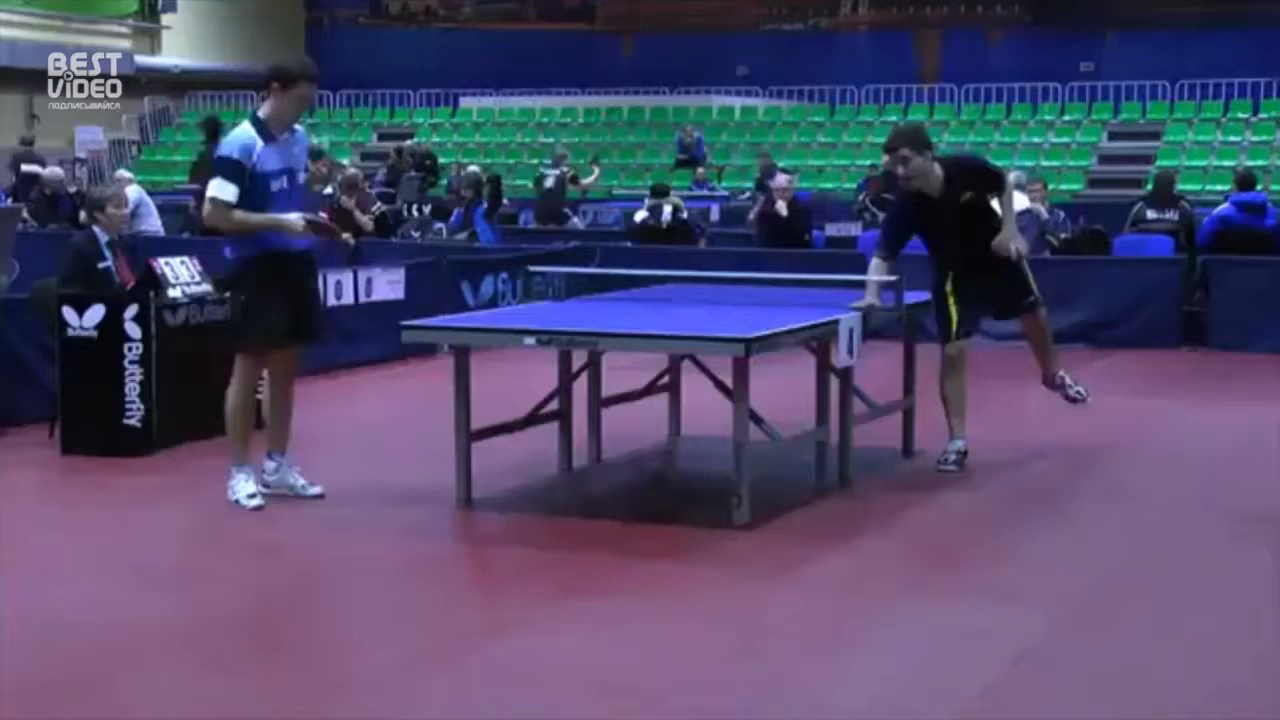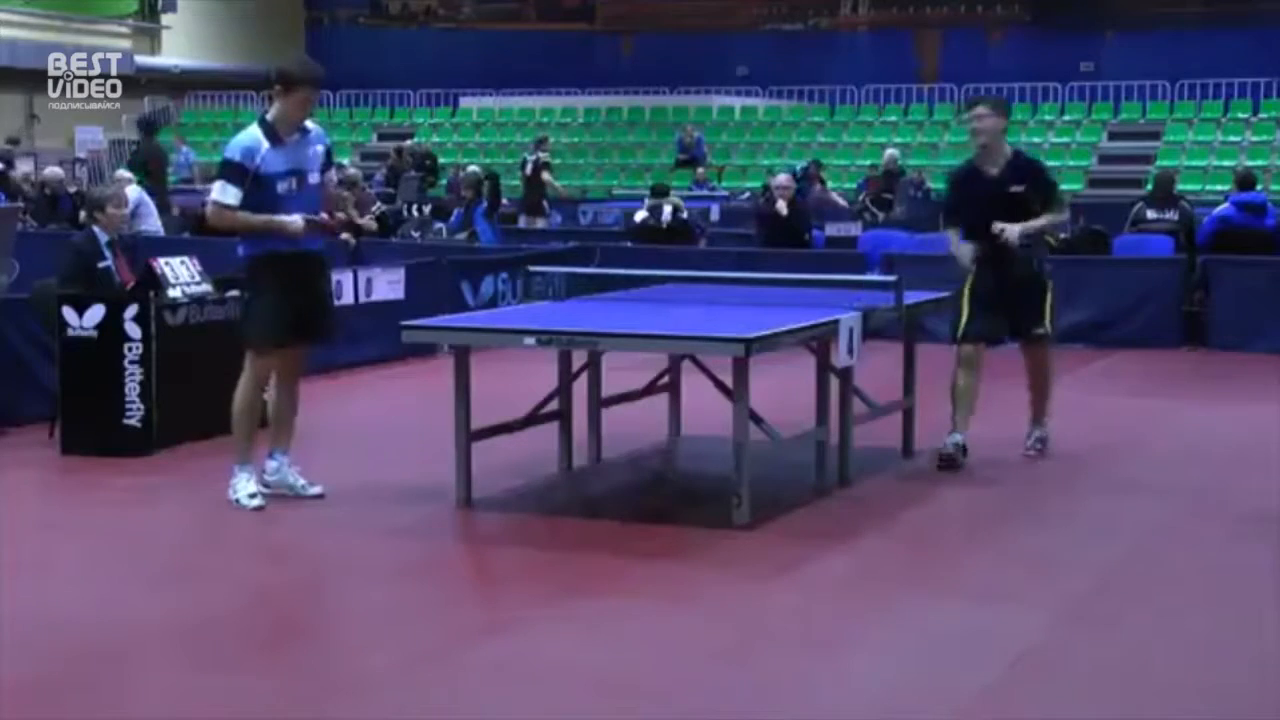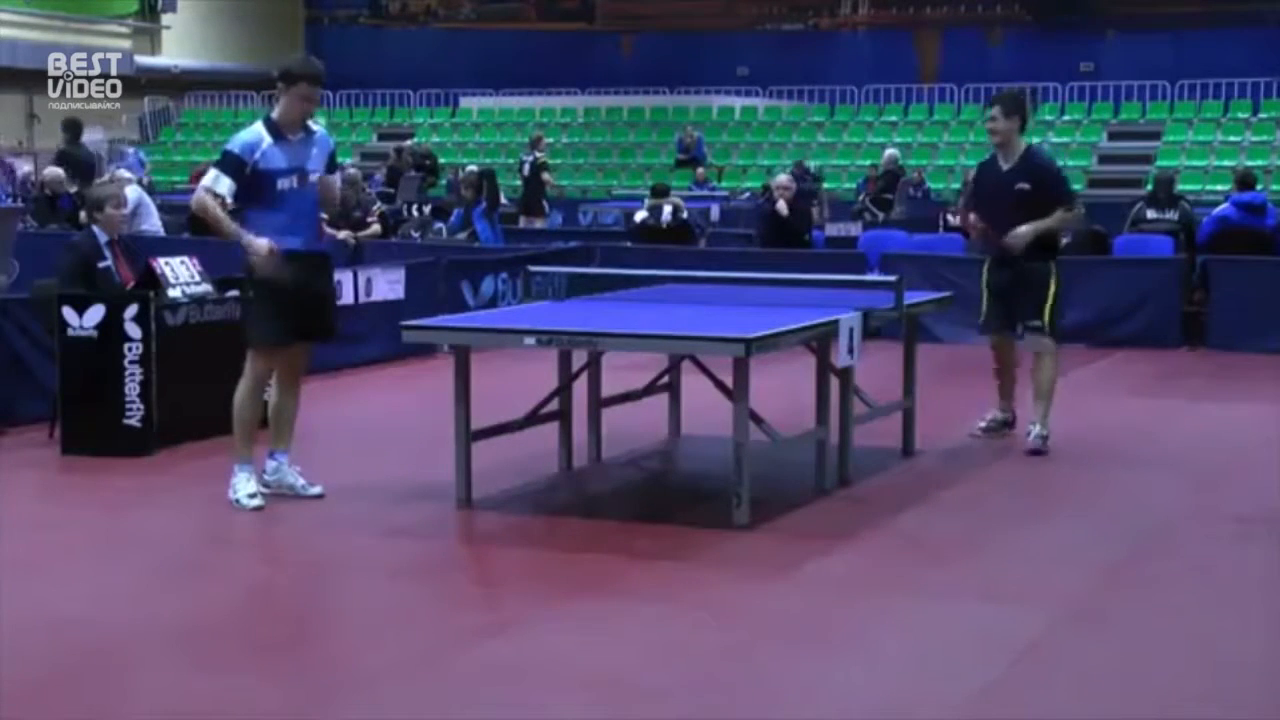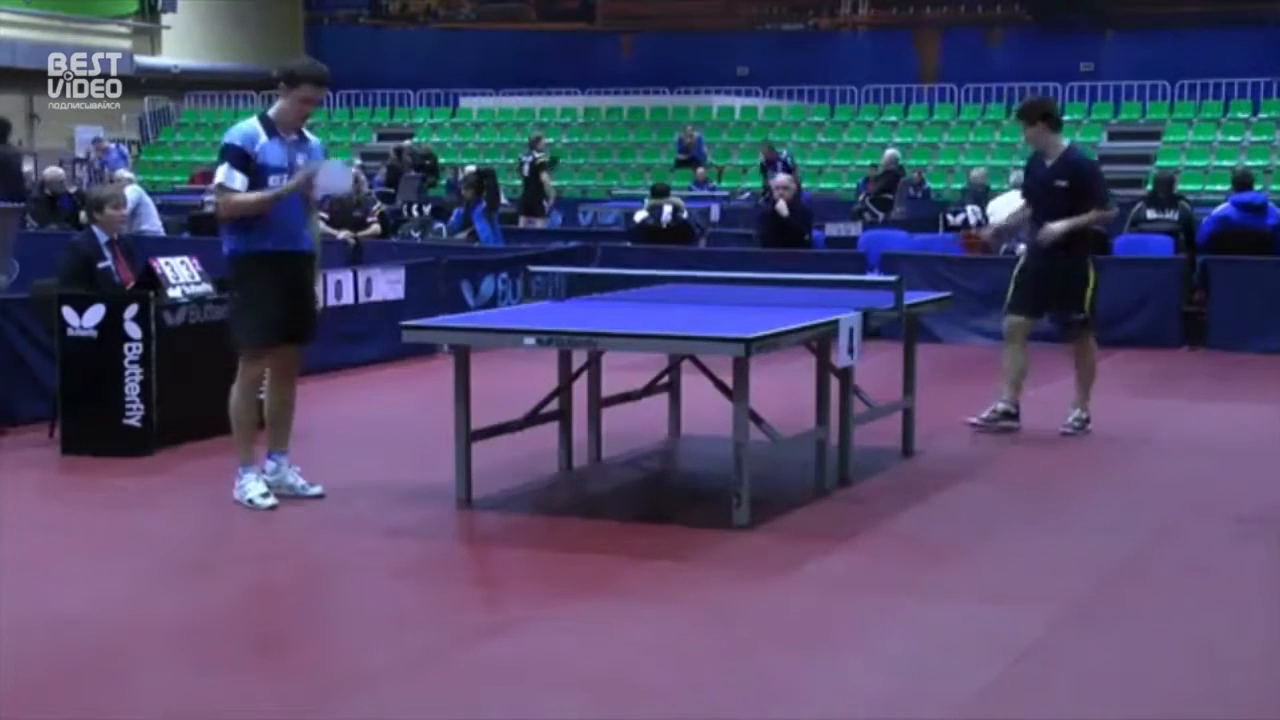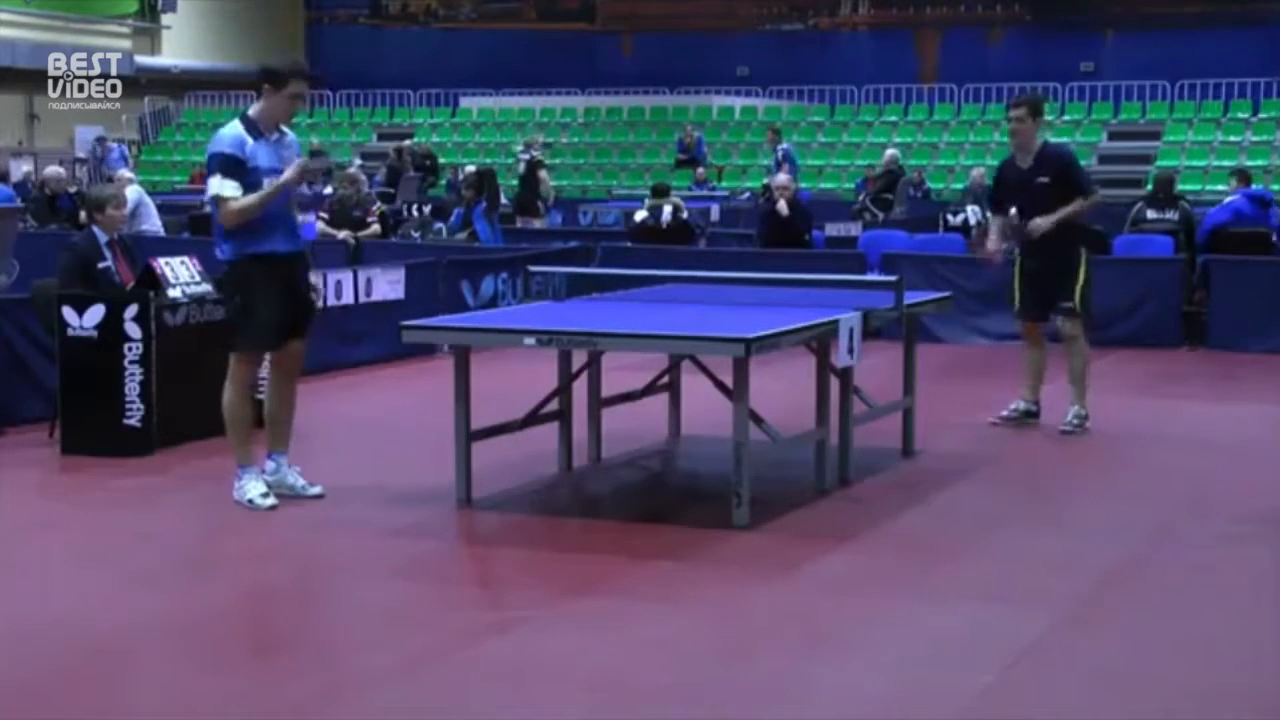
dt=0.7s
person 1, frame 1
left shoulder: (299, 139)
right shoulder: (239, 145)
right elbow: (214, 214)
right wrist: (277, 222)
left hip: (297, 263)
right hip: (257, 268)
left knee: (286, 370)
right knee: (250, 369)
left ankle: (276, 466)
right ankle: (240, 472)
person 1, frame 2
left shoulder: (317, 138)
right shoulder: (246, 147)
right elbow: (216, 214)
left wrist: (331, 215)
right wrist: (279, 222)
left hip: (309, 264)
right hip: (268, 268)
left knee: (292, 369)
right knee: (259, 369)
left ankle: (278, 466)
right ankle: (242, 472)
person 1, frame 3
left shoulder: (321, 141)
right shoulder: (249, 143)
right elbow: (202, 200)
left wrist: (328, 191)
right wrist: (247, 239)
left hip: (312, 264)
right hip: (271, 268)
left knee: (293, 369)
right knee: (260, 368)
left ankle: (278, 465)
right ankle: (242, 471)
person 1, frame 4
left shoulder: (312, 146)
right shoulder: (243, 138)
right elbow: (226, 206)
left wrist: (315, 273)
right wrist: (288, 188)
left hip: (297, 264)
right hip: (254, 266)
left knee: (287, 369)
right knee: (253, 370)
left ankle: (278, 466)
right ankle: (246, 474)
person 1, frame 5
left shoulder: (289, 141)
right shoulder: (231, 142)
right elbow: (226, 215)
right wrist: (282, 185)
left hip: (290, 263)
right hip: (250, 267)
left knee: (288, 368)
right knee: (244, 370)
left ankle: (278, 465)
right ankle: (245, 474)
person 2, frame 1
left shoulder: (968, 168)
right shoulder: (906, 206)
left elbow: (1003, 185)
right elbow: (882, 255)
left wrist: (1010, 228)
right wrist: (872, 294)
left hip: (999, 257)
right hip: (957, 274)
left knee: (1035, 315)
right knee: (953, 353)
left ankle: (1052, 373)
right ankle: (957, 441)
person 2, frame 2
left shoulder: (1029, 168)
right shoulder: (963, 177)
left elbow: (1059, 215)
right elbow: (951, 226)
left wrist: (1022, 228)
right wrist: (959, 247)
left hip: (1026, 271)
right hip: (983, 274)
left knee: (1037, 353)
right knee: (968, 354)
left ankle: (1038, 426)
right ankle: (957, 437)
person 2, frame 3
left shoulder: (1041, 166)
right shoulder: (985, 170)
left elbow: (1072, 213)
right elbow: (977, 218)
left wrist: (1033, 229)
right wrist: (972, 223)
left hip: (1037, 266)
right hip: (999, 266)
left knee: (1041, 345)
right knee: (1000, 342)
left ankle: (1039, 428)
right ankle: (1004, 413)
person 2, frame 4
left shoulder: (1081, 164)
right shoulder: (1034, 164)
left elbow: (1108, 211)
left wrist: (1066, 226)
right wrist: (996, 228)
left hip: (1073, 262)
right hip: (1037, 258)
left knee: (1080, 334)
right knee: (1014, 327)
left ankle: (1081, 410)
right ankle: (1008, 407)
person 2, frame 5
left shoulder: (1060, 158)
right shoulder: (1005, 169)
left elbow: (1089, 199)
right elbow: (999, 214)
left wrist: (1052, 219)
right wrist: (994, 240)
left hip: (1066, 257)
right hip: (1029, 257)
left knee: (1070, 329)
right knee: (1031, 329)
left ankle: (1079, 408)
right ankle: (1029, 403)
